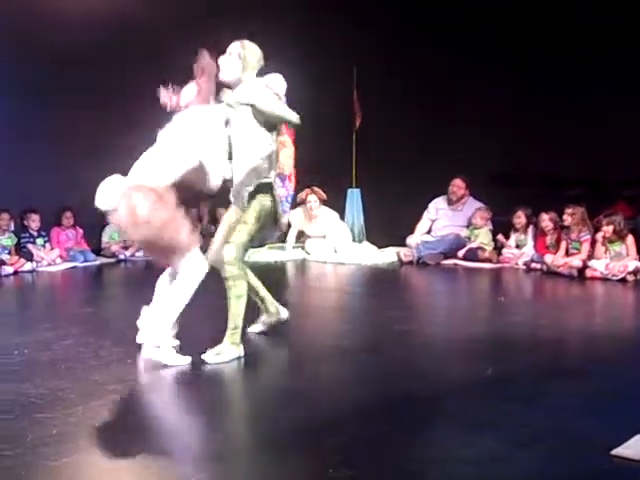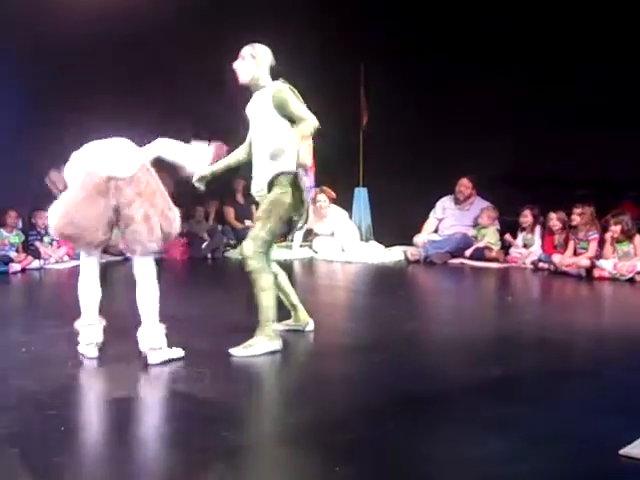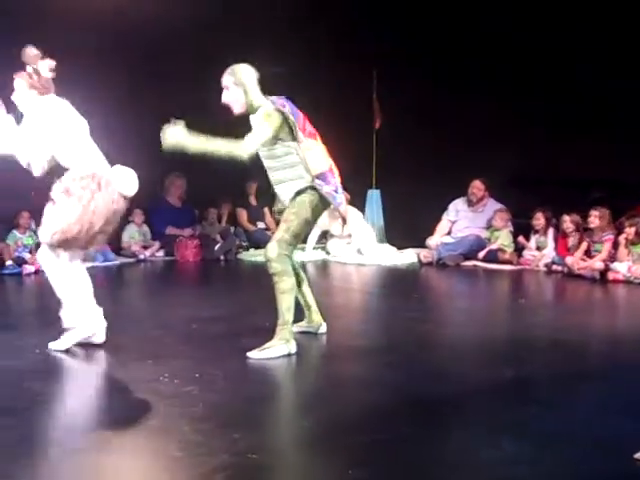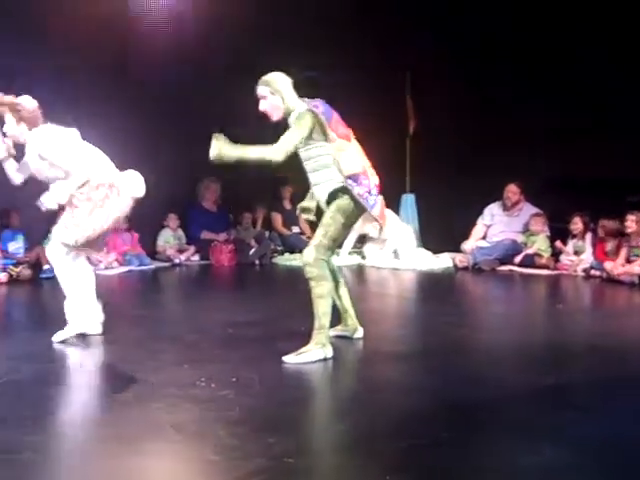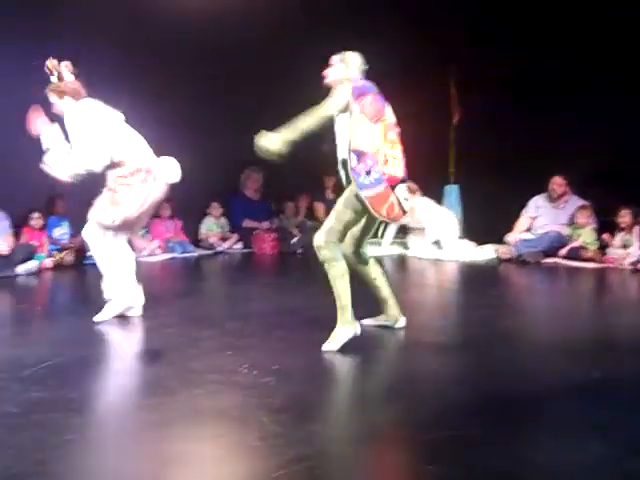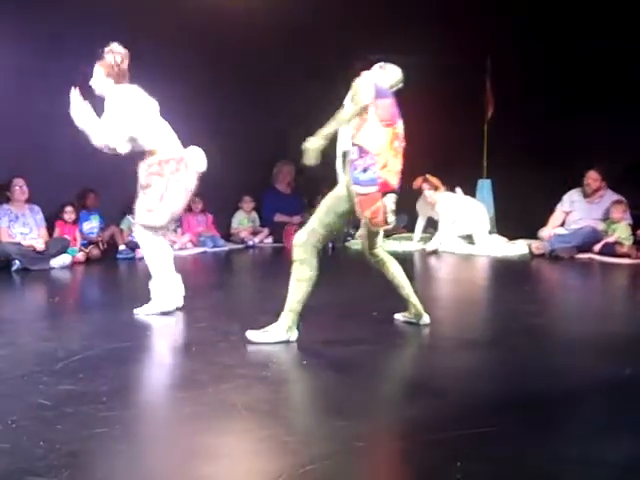
dt=0.4s
person 1, frame 1
left shoulder: (259, 92)
right shoulder: (235, 100)
left elbow: (292, 117)
left wrist: (250, 98)
left hip: (261, 190)
right hip: (242, 192)
left knee: (230, 254)
right knee: (217, 255)
left ankle: (233, 342)
right ankle: (271, 308)
person 1, frame 2
left shoulder: (279, 92)
right shoulder: (258, 100)
left elbow: (310, 121)
right elbow: (250, 146)
left wrist: (291, 144)
right wrist: (213, 168)
left hip: (285, 183)
right hip: (269, 186)
left knee: (253, 249)
right knee: (259, 254)
left ankle: (268, 334)
right ankle: (300, 317)
person 1, frame 3
left shoulder: (270, 114)
right shoulder: (264, 112)
left elbow: (244, 150)
left wrist: (191, 141)
right wrist: (282, 197)
left hip: (311, 190)
right hip: (301, 190)
left knee: (276, 251)
right knee: (282, 253)
left ankle: (283, 338)
right ankle: (313, 318)
person 1, frame 4
left shoulder: (307, 113)
right shoulder: (306, 116)
left elbow: (278, 153)
left wrist: (232, 152)
right wrist: (311, 198)
left hip: (350, 193)
right hip: (342, 193)
left knee: (314, 257)
right knee: (320, 257)
left ankle: (319, 342)
right ankle: (349, 323)
person 1, frame 5
left shoulder: (349, 87)
right shoulder: (373, 96)
left elbow: (326, 111)
right elbow: (386, 143)
left wrist: (280, 137)
left hip: (370, 175)
right hip: (380, 180)
left knee: (325, 242)
right knee: (353, 250)
left ankle: (346, 321)
right ankle: (392, 313)
person 1, frame 6
left shoulder: (365, 84)
right shoulder: (390, 110)
left elbow: (362, 103)
left wrist: (321, 137)
left hip: (360, 178)
right hip: (381, 185)
left knee: (306, 241)
right knee: (373, 251)
left ankle: (287, 324)
right ankle: (416, 310)
person 2, frame 1
left shoulder: (185, 119)
right shoulder: (212, 123)
right elbow: (214, 179)
left hip: (133, 199)
right hip: (149, 202)
left knee: (178, 266)
right knee: (192, 266)
left ankle: (152, 327)
right ankle: (154, 341)
person 2, frame 2
left shoulder: (74, 165)
right shoulder: (125, 150)
right elbow: (157, 148)
right wrist: (198, 155)
left hip: (97, 183)
right hip: (133, 180)
left knee: (88, 259)
right knee: (144, 263)
left ankle: (89, 338)
right ankle: (154, 345)
person 2, frame 3
left shoulder: (39, 110)
right shoulder: (58, 108)
left elbow: (37, 164)
left hip: (85, 187)
right hip: (101, 186)
left knee: (51, 254)
right knee: (66, 256)
left ankle: (79, 322)
right ankle: (91, 324)
person 2, frame 4
left shoulder: (41, 142)
right shoulder: (38, 142)
left elbow: (80, 170)
left wrist: (56, 196)
left hip: (102, 193)
right hip: (96, 194)
left knee: (57, 250)
right knee: (74, 254)
left ankle: (80, 318)
right ankle: (91, 318)
person 2, frame 5
left shoulder: (83, 114)
right shoulder: (85, 113)
left elbow: (91, 156)
right elbow: (77, 153)
left wrist: (59, 165)
right wrist: (47, 131)
left hip: (136, 177)
right hip: (133, 176)
left knee: (95, 231)
right knee: (113, 236)
left ankle: (119, 295)
right ankle: (131, 300)
person 2, frame 6
left shoulder: (122, 98)
right shoulder: (118, 100)
left elbow: (103, 139)
left wrist: (81, 113)
left hip: (168, 167)
right hip: (162, 168)
left knee: (146, 231)
right knee: (152, 232)
left ankle: (165, 295)
right ankle: (171, 293)
